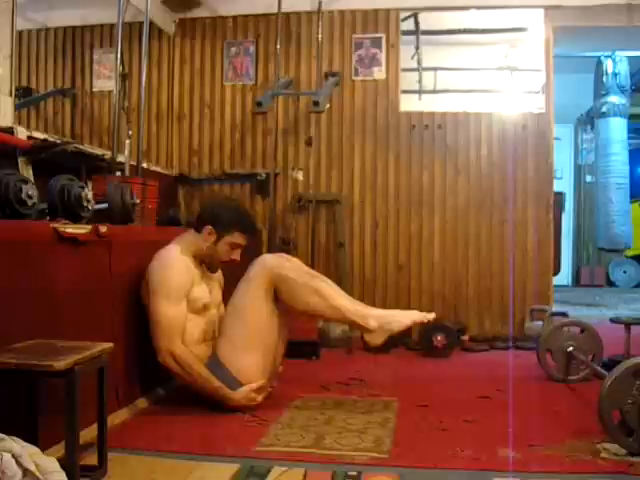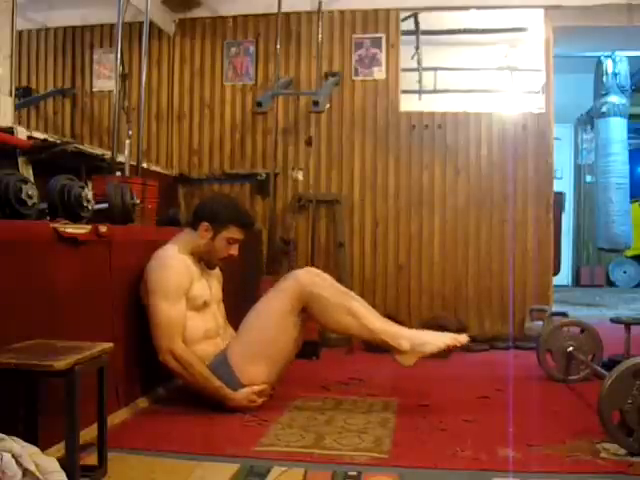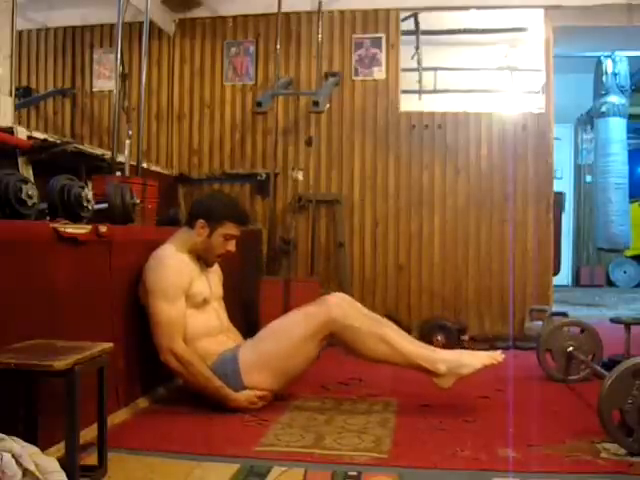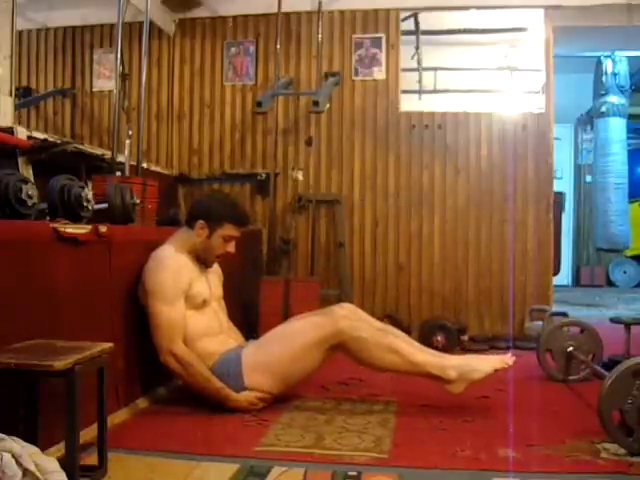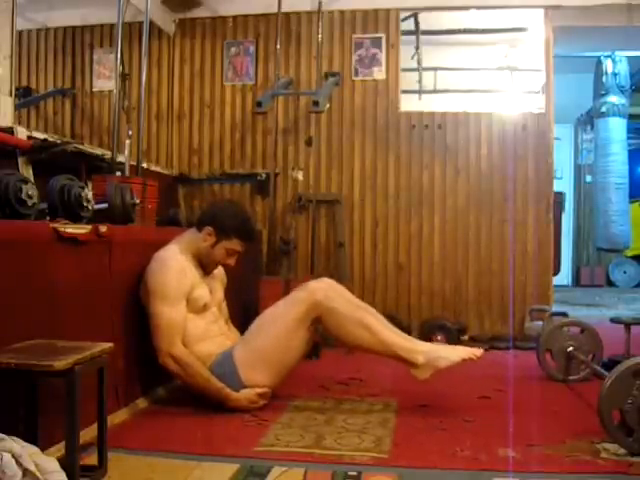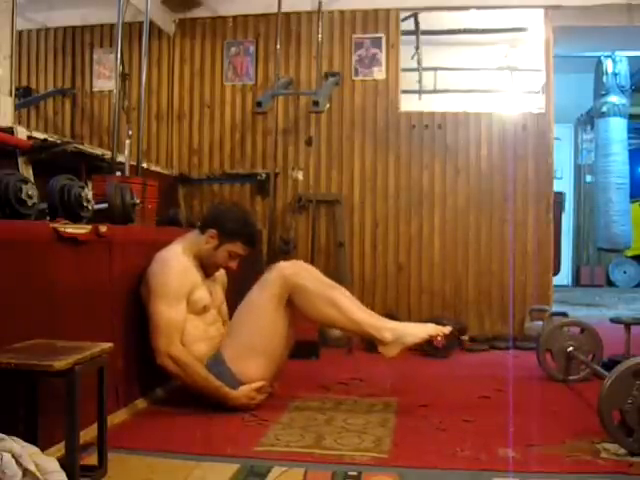
dt=0.5s
person 1, frame 1
left shoulder: (207, 266)
right shoulder: (171, 266)
right elbow: (168, 351)
left wrist: (266, 366)
right wrist: (227, 396)
left hip: (230, 368)
right hip: (224, 378)
left knee: (279, 272)
right knee: (270, 266)
left ankle: (370, 320)
right ankle: (371, 321)
person 1, frame 2
left shoulder: (207, 265)
right shoulder: (169, 265)
right elbow: (169, 350)
left wrist: (262, 361)
right wrist: (228, 396)
left hip: (232, 366)
right hip: (224, 376)
left knee: (308, 282)
right knee: (303, 283)
left ankle: (399, 340)
right ankle: (403, 341)
person 1, frame 3
left shoulder: (207, 265)
right shoulder: (167, 265)
right elbow: (171, 351)
left wrist: (257, 358)
right wrist: (228, 397)
left hip: (236, 362)
right hip: (225, 374)
left knee: (335, 305)
right knee: (332, 311)
left ankle: (437, 360)
right ankle: (439, 363)
person 1, frame 4
left shoulder: (207, 265)
right shoulder: (166, 266)
right elbow: (171, 351)
left wrist: (257, 357)
right wrist: (229, 397)
left hip: (237, 360)
right hip: (225, 375)
left knee: (343, 313)
right knee: (339, 324)
left ankle: (445, 365)
right ankle: (448, 370)
person 1, frame 5
left shoulder: (211, 268)
right shoulder: (169, 267)
right elbow: (169, 354)
left wrist: (257, 355)
right wrist: (228, 396)
left hip: (234, 364)
right hip: (224, 376)
left knee: (322, 291)
right knee: (316, 294)
left ankle: (415, 352)
right ankle: (418, 355)
person 1, frame 6
left shoulder: (211, 268)
right shoulder: (171, 267)
right elbow: (167, 354)
left wrist: (261, 363)
right wrist: (228, 395)
left hip: (230, 367)
right hip: (222, 376)
left knee: (296, 273)
right knee: (285, 274)
left ankle: (384, 332)
right ankle: (386, 333)
